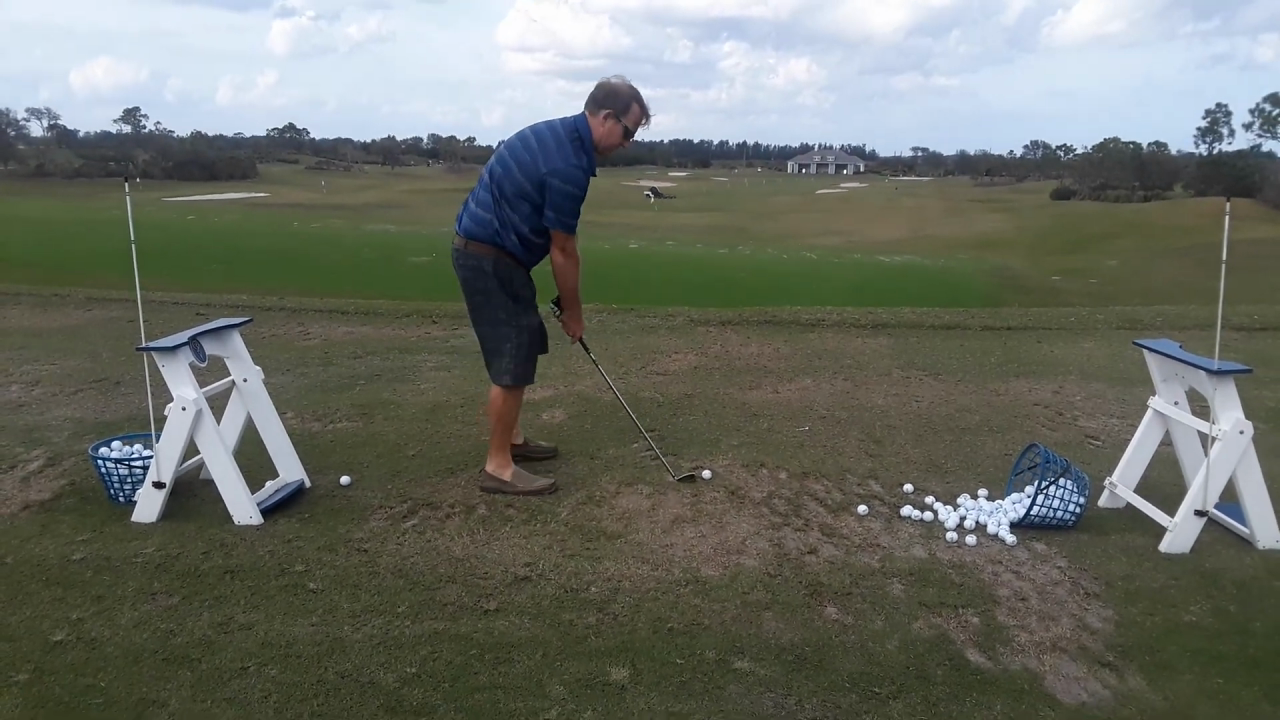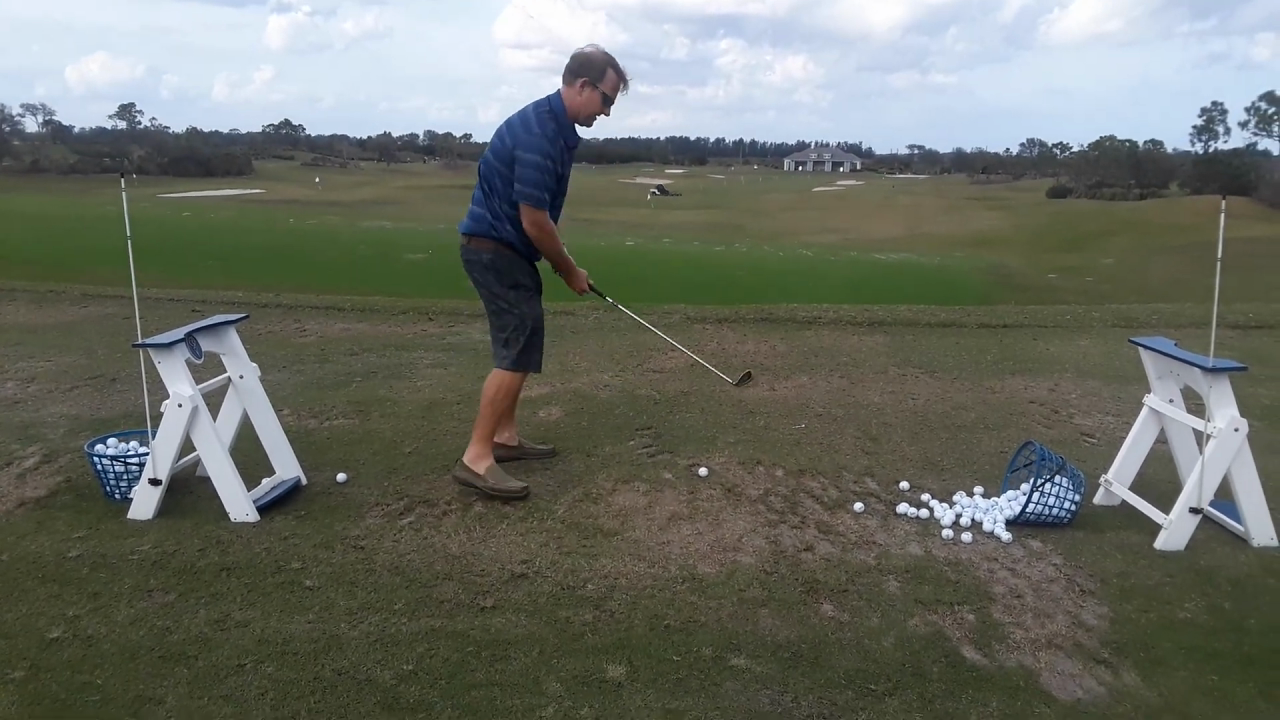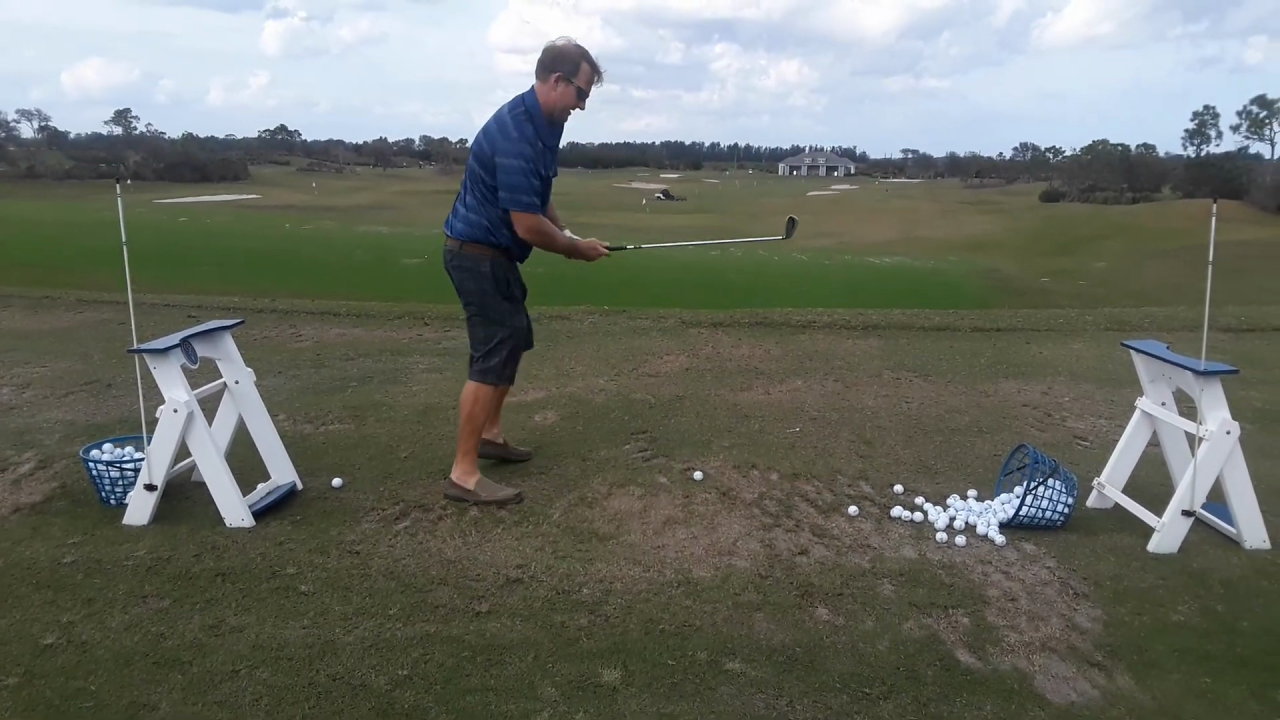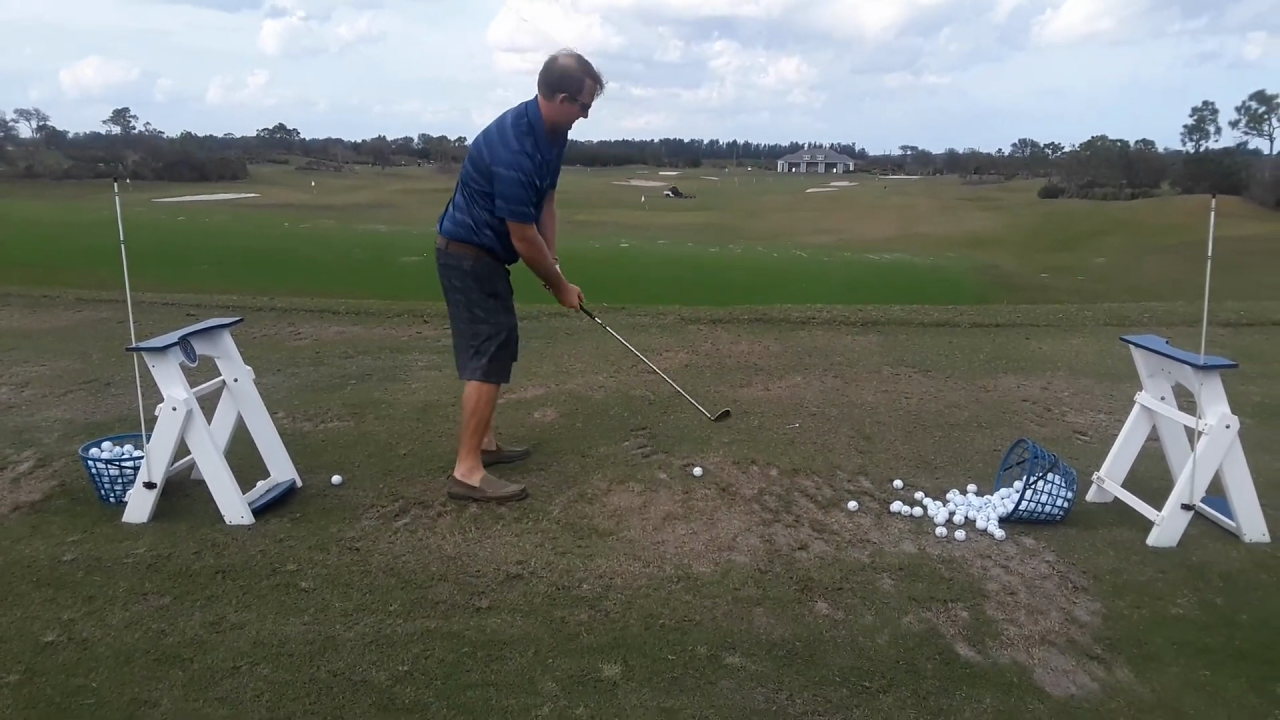
dt=0.4s
person 1, frame 1
left shoulder: (560, 135)
right shoulder: (568, 163)
right elbow: (564, 250)
right wrist: (573, 312)
left hip: (490, 249)
right hip: (489, 256)
left knee: (524, 347)
right knee: (513, 358)
left ankle: (511, 438)
right ankle: (498, 466)
person 1, frame 2
left shoulder: (558, 125)
right shoulder: (538, 134)
right elbow: (535, 223)
left wrist: (561, 261)
right wrist: (570, 272)
left hip: (507, 247)
right hip: (493, 249)
left knee: (519, 343)
right knee: (519, 349)
left ankle: (504, 436)
right ankle: (476, 458)
person 1, frame 3
left shoulder: (540, 122)
right shoulder: (516, 135)
left elbow: (533, 200)
right elbow: (527, 225)
left wrist: (564, 231)
right wrist: (577, 249)
left hip: (487, 251)
right hip: (480, 255)
left knee: (512, 342)
right knee: (491, 360)
left ankle: (489, 435)
right ankle: (463, 473)
person 1, frame 4
left shoulder: (551, 132)
right shoulder: (513, 149)
left elbow: (545, 201)
right elbow: (524, 238)
left wrist: (554, 265)
right wrist: (560, 286)
left hip: (483, 253)
right hip: (468, 255)
left knee: (494, 350)
right knee: (487, 358)
left ankle: (482, 442)
right ankle: (467, 471)
